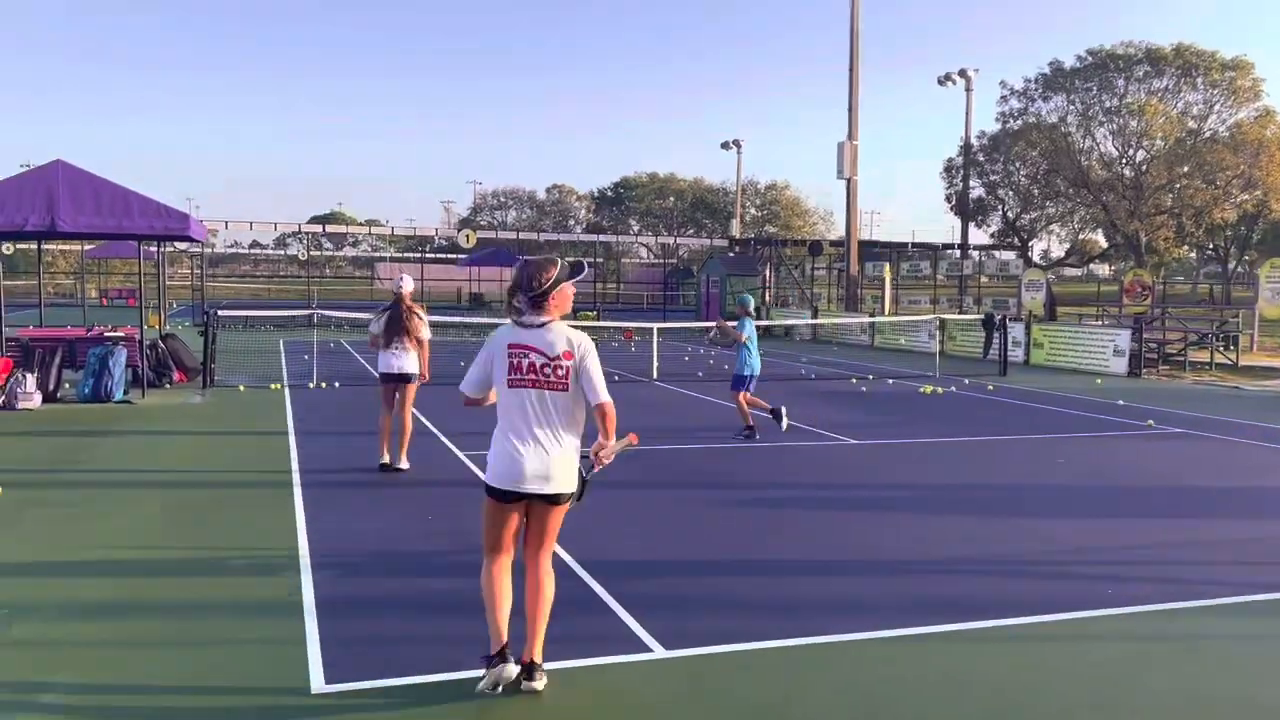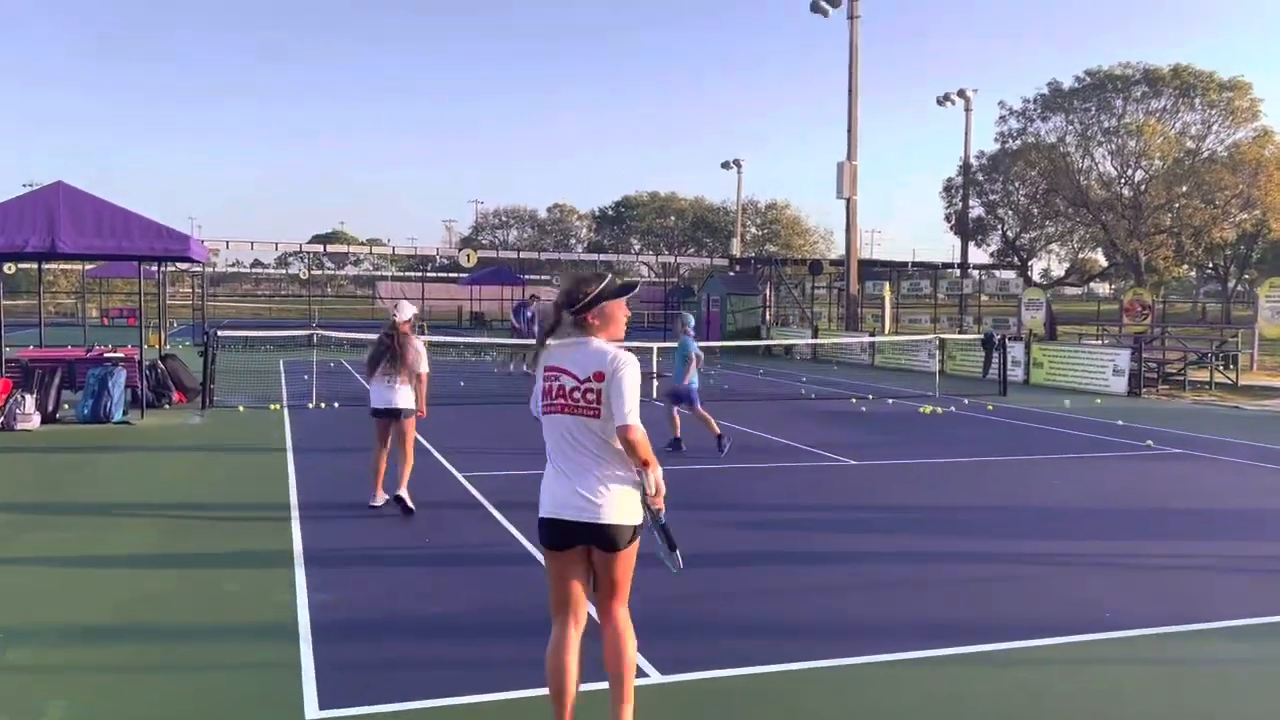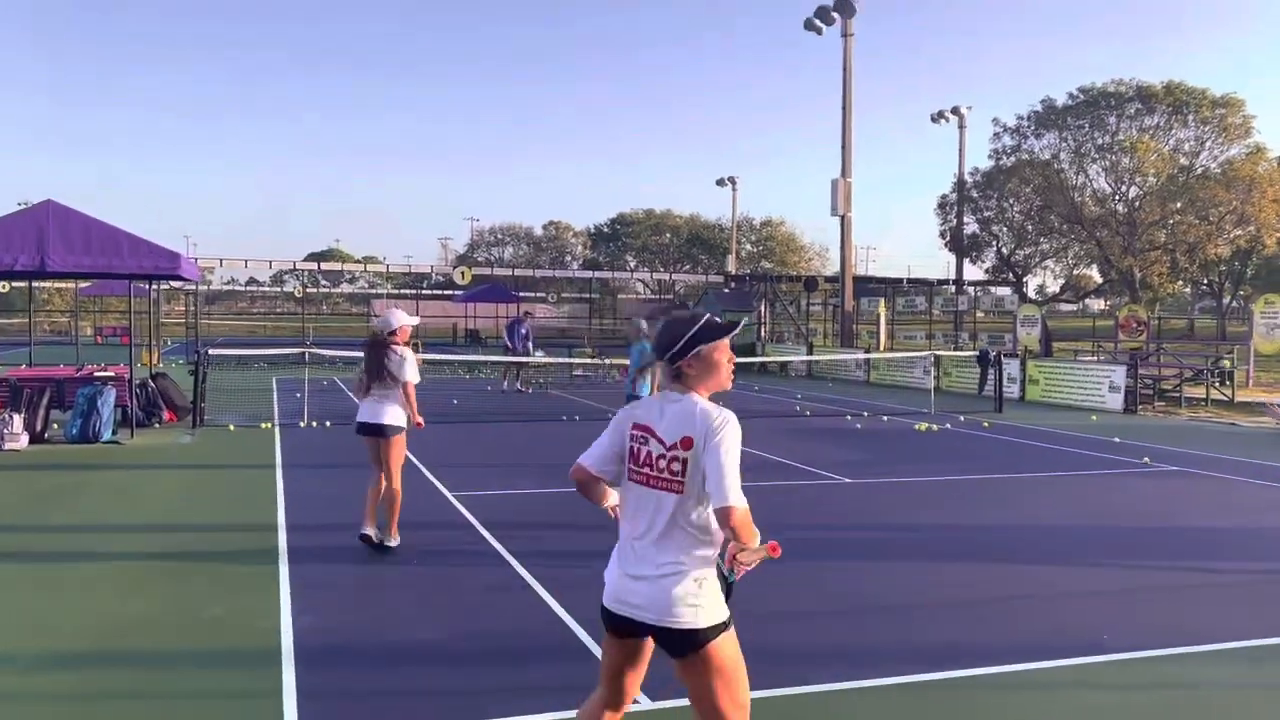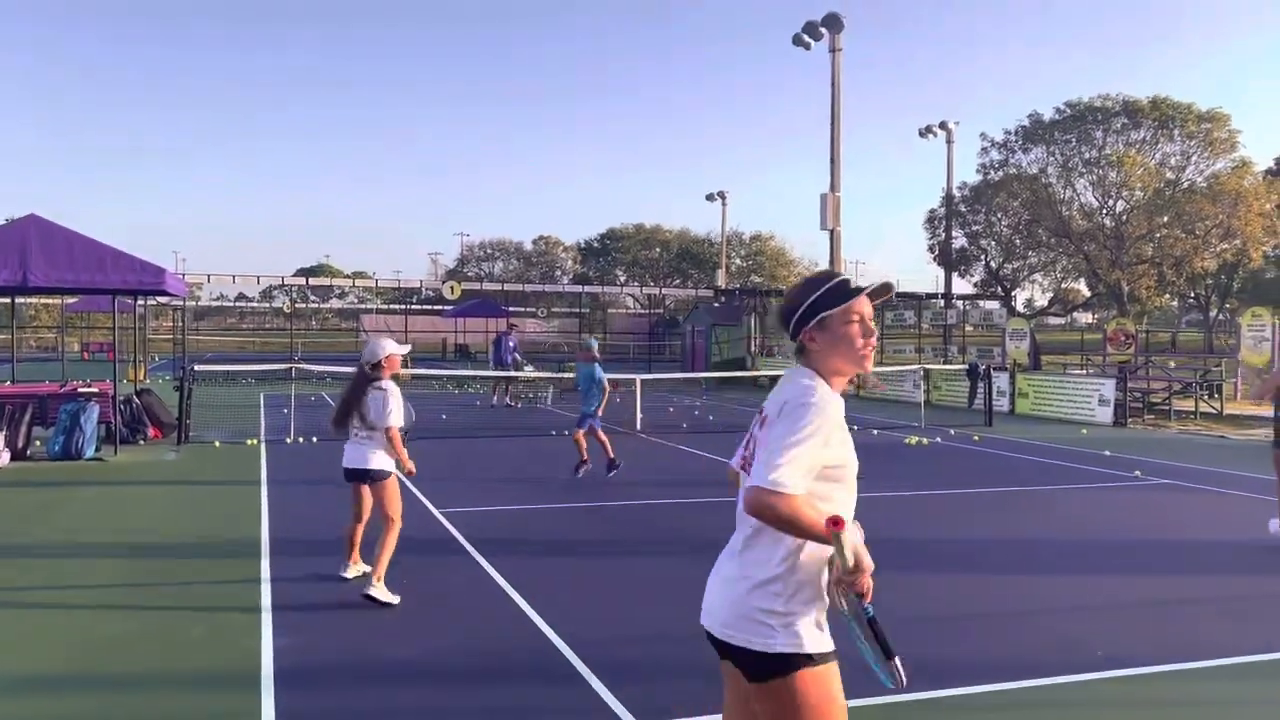
dt=0.3s
person 1, frame 1
left shoulder: (501, 339)
right shoulder: (578, 343)
left elbow: (471, 397)
right elbow: (604, 408)
right wrist: (605, 442)
left hip: (508, 470)
right hip: (557, 472)
left knee: (497, 559)
right knee: (539, 562)
left ankle: (500, 652)
right ankle: (532, 663)
person 1, frame 2
left shoulder: (548, 359)
right shoulder: (620, 361)
right elbow: (630, 434)
right wrist: (653, 473)
left hip: (558, 509)
right hip: (613, 507)
left knee: (567, 623)
right knee: (615, 613)
person 1, frame 3
left shoulder: (634, 414)
right shoulder: (717, 422)
left elbow: (582, 476)
right elbow: (732, 517)
left wrist: (609, 499)
right wrist: (748, 546)
left hip: (624, 593)
right hip: (687, 603)
person 1, frame 4
left shoulder: (792, 393)
right shoulder: (813, 403)
left elbow: (752, 483)
right elbow: (764, 499)
right wrist: (847, 539)
right hip: (770, 624)
person 2, frame 1
left shoulder: (383, 313)
right shoulder: (417, 314)
left elbow: (373, 342)
right elbow: (424, 345)
right wrist: (425, 369)
left hip: (386, 367)
right hip: (409, 368)
left knee: (387, 410)
right knee: (405, 412)
left ankle: (384, 455)
right ankle: (402, 458)
person 2, frame 2
left shoulder: (380, 342)
right shoulder: (415, 344)
left elbow: (369, 374)
right elbow: (421, 379)
right wrist: (422, 405)
left hip: (379, 401)
right hip: (404, 402)
left knee: (382, 447)
right knee: (406, 450)
left ankle: (377, 494)
right ankle: (401, 490)
person 2, frame 3
left shoulder: (374, 352)
right shoulder: (403, 354)
left elbow: (361, 388)
right elbow: (408, 390)
right wrist: (415, 415)
left hip: (367, 418)
right hip: (389, 419)
left knee: (380, 472)
right knee: (392, 476)
left ankle: (369, 527)
right ankle: (390, 534)
person 2, frame 4
left shoulder: (360, 387)
right shoulder: (389, 390)
left elbow: (340, 424)
right elbow: (391, 434)
right wrist: (405, 461)
left hip: (353, 460)
right hip: (377, 463)
left knee: (361, 516)
right knee: (393, 522)
left ankle: (353, 563)
right ankle: (376, 582)
